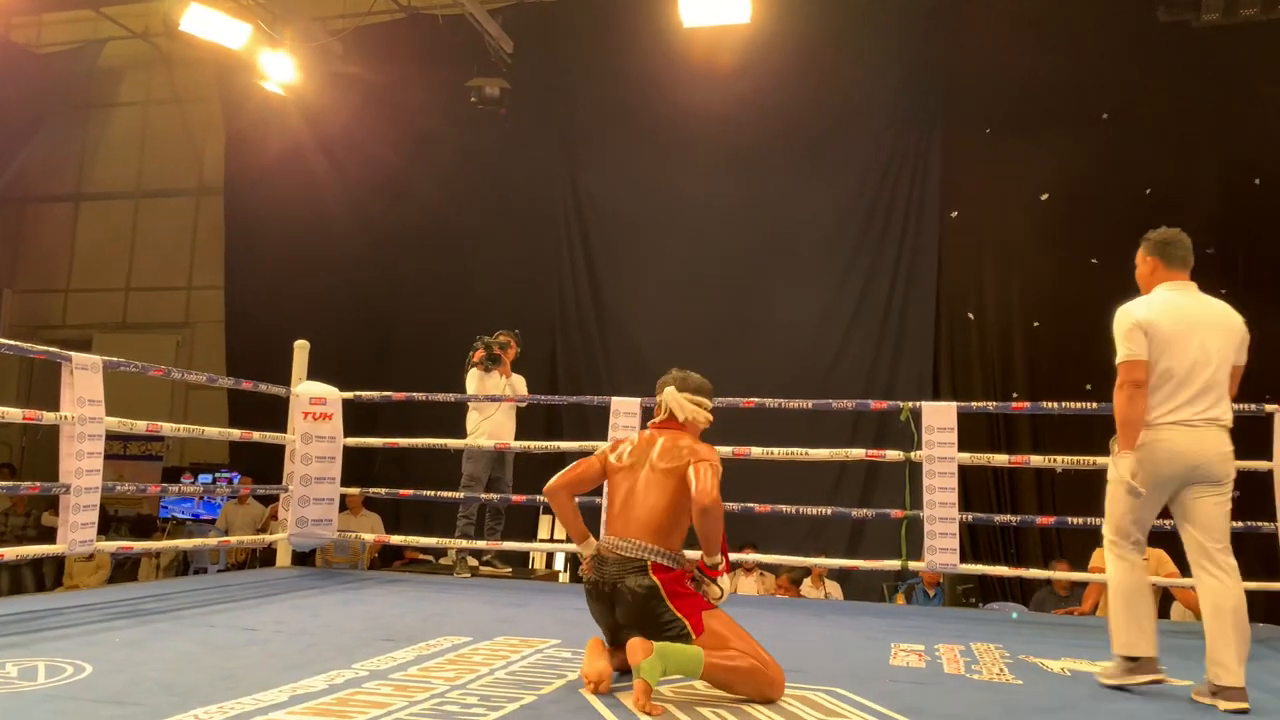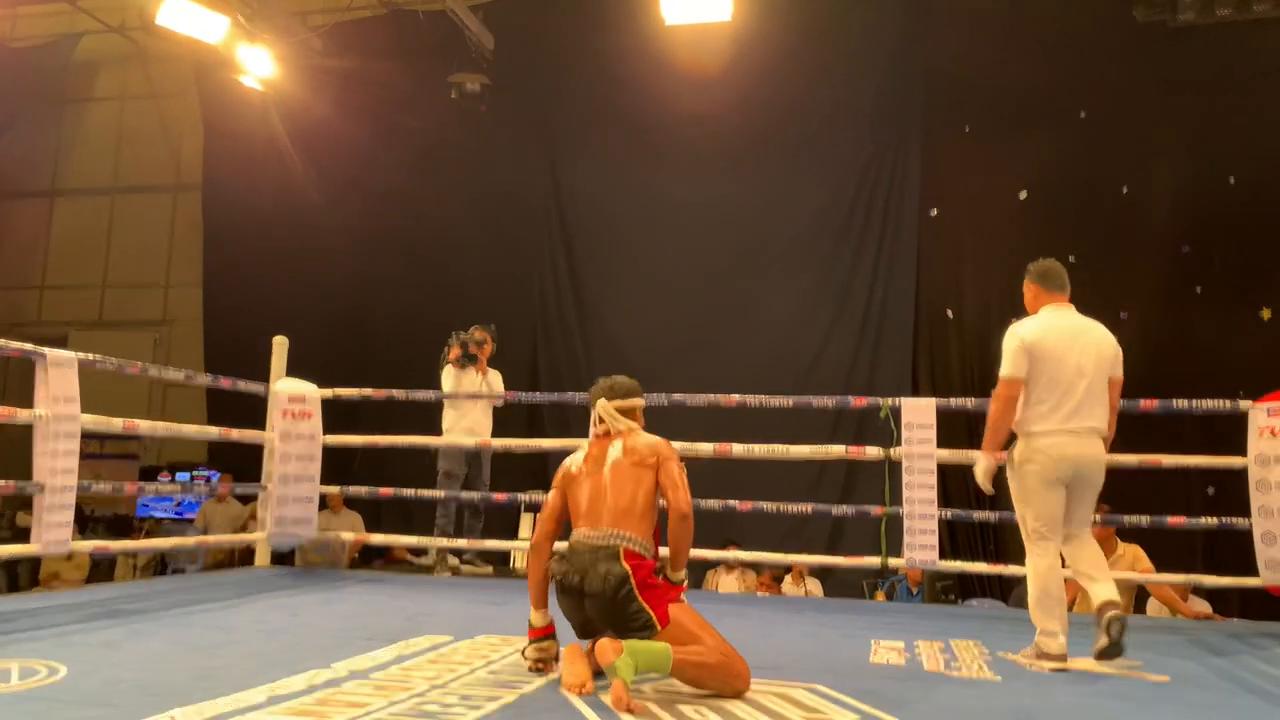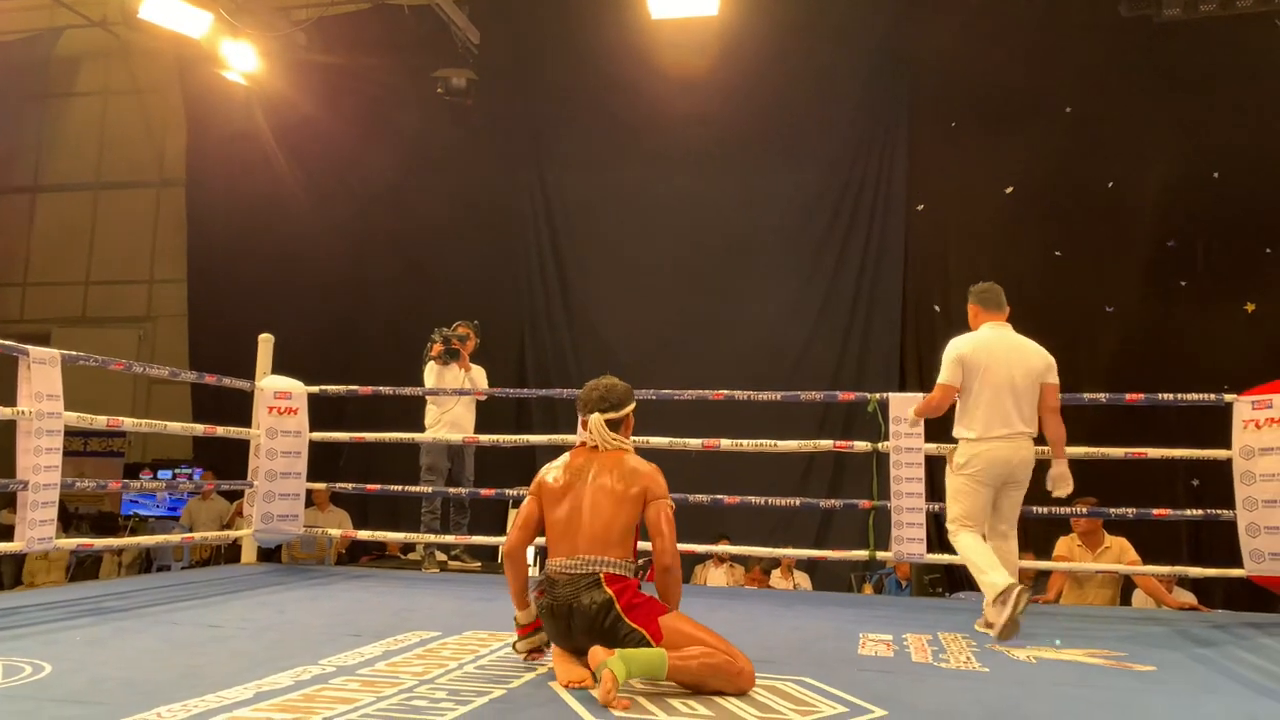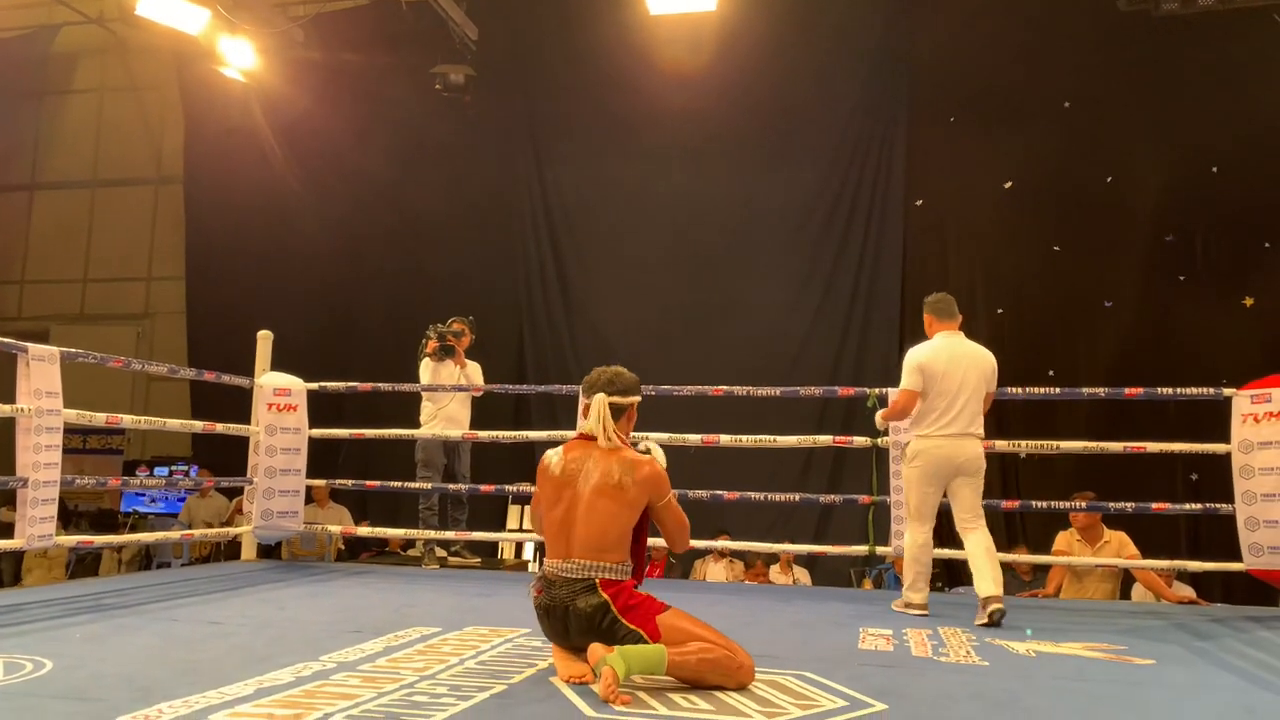
dt=0.4s
person 1, frame 1
left shoulder: (1136, 314)
right shoulder: (1230, 317)
left elbow: (1131, 387)
right elbow: (1229, 390)
left wrist: (1124, 452)
left hip: (1148, 447)
right hip: (1212, 446)
left knee: (1122, 547)
right knee: (1214, 560)
left ankle: (1137, 658)
right ankle: (1228, 681)
person 1, frame 2
left shoulder: (1024, 332)
right shoulder: (1104, 336)
left elbow: (1006, 400)
right elbow: (1111, 404)
left wrist: (987, 454)
left hip: (1039, 450)
right hip: (1089, 449)
left knee: (1043, 547)
right knee: (1079, 538)
left ankle: (1050, 645)
right ankle: (1108, 605)
person 1, frame 3
left shoulder: (962, 346)
right shoulder: (1038, 352)
left elbow: (938, 403)
right elbow: (1052, 412)
left wrist: (917, 412)
right wrist: (1060, 462)
left hip: (976, 452)
right hip: (1020, 452)
left knee: (965, 532)
right knee: (1004, 532)
left ankle: (1005, 587)
right ankle: (1001, 615)
person 1, frame 4
left shoulder: (920, 354)
right shoulder: (985, 356)
left elbow: (904, 406)
right elbow: (983, 406)
left wrist: (883, 416)
left hip: (928, 448)
right hip: (970, 448)
left knee: (919, 525)
right knee: (973, 524)
left ankle: (914, 597)
right ankle: (991, 595)
person 2, frame 1
left shoulder: (619, 447)
right shoulder: (697, 450)
left elbow: (555, 490)
right elbow: (707, 503)
left wrist: (590, 552)
right wrist: (712, 566)
left hip: (602, 585)
right hip: (653, 588)
right knee: (770, 682)
left ankle: (609, 651)
right ankle: (655, 654)
person 2, frame 2
left shoulder: (572, 461)
right shoulder: (656, 448)
left elbow: (540, 542)
right elbow: (682, 511)
left wrist: (540, 624)
right wrist: (676, 580)
left hip: (571, 581)
right hip: (623, 577)
right knee: (737, 678)
left ankle: (586, 655)
right ankle: (626, 655)
person 2, frame 3
left shoulder: (550, 471)
right shoulder: (645, 474)
left elbow: (512, 549)
right elbow: (666, 560)
left wrist: (525, 619)
right wrist: (671, 615)
left hip: (555, 611)
right hip: (608, 605)
right knee: (740, 674)
left ankle: (574, 653)
right ankle: (622, 661)
person 2, frame 4
left shoulder: (550, 460)
right shoulder: (644, 468)
right elbow: (679, 542)
left hip: (550, 609)
right hip: (604, 606)
right knee: (741, 669)
left ankle: (575, 648)
right ankle: (621, 658)
person 3, frame 1
left shoulder: (517, 379)
right shoulder: (477, 373)
left elbow: (523, 401)
right elbow: (475, 402)
left wrist: (507, 372)
right wrist: (479, 368)
left hip: (505, 448)
right hip: (479, 445)
left knee: (498, 505)
right knee: (470, 502)
left ankle: (489, 554)
right ankle: (461, 557)
person 3, frame 2
left shoulder: (493, 375)
right shoulder: (452, 370)
left elbow: (500, 398)
right elbow: (451, 400)
left wrist: (483, 370)
right wrist: (455, 366)
left hip: (481, 446)
right hip: (454, 444)
left knee: (476, 503)
right knee: (447, 501)
left ankle: (470, 553)
right ankle: (442, 556)
person 3, frame 3
left shoulder: (476, 371)
right shoulder: (435, 366)
left elbow: (483, 394)
right elbow: (433, 396)
left wrist: (466, 367)
right wrist: (439, 363)
left hip: (464, 441)
right hip: (437, 438)
left knee: (462, 497)
right knee: (432, 497)
left ankle: (458, 549)
right ankle: (429, 553)
person 3, frame 4
left shoulder: (472, 367)
right shoulder: (430, 362)
left elbow: (479, 390)
right elbow: (429, 393)
left wrist: (461, 364)
right wrist: (434, 360)
left hip: (460, 436)
right hip: (432, 434)
left knee: (460, 493)
right knee: (429, 493)
left ankle: (457, 546)
right ankle: (428, 549)
